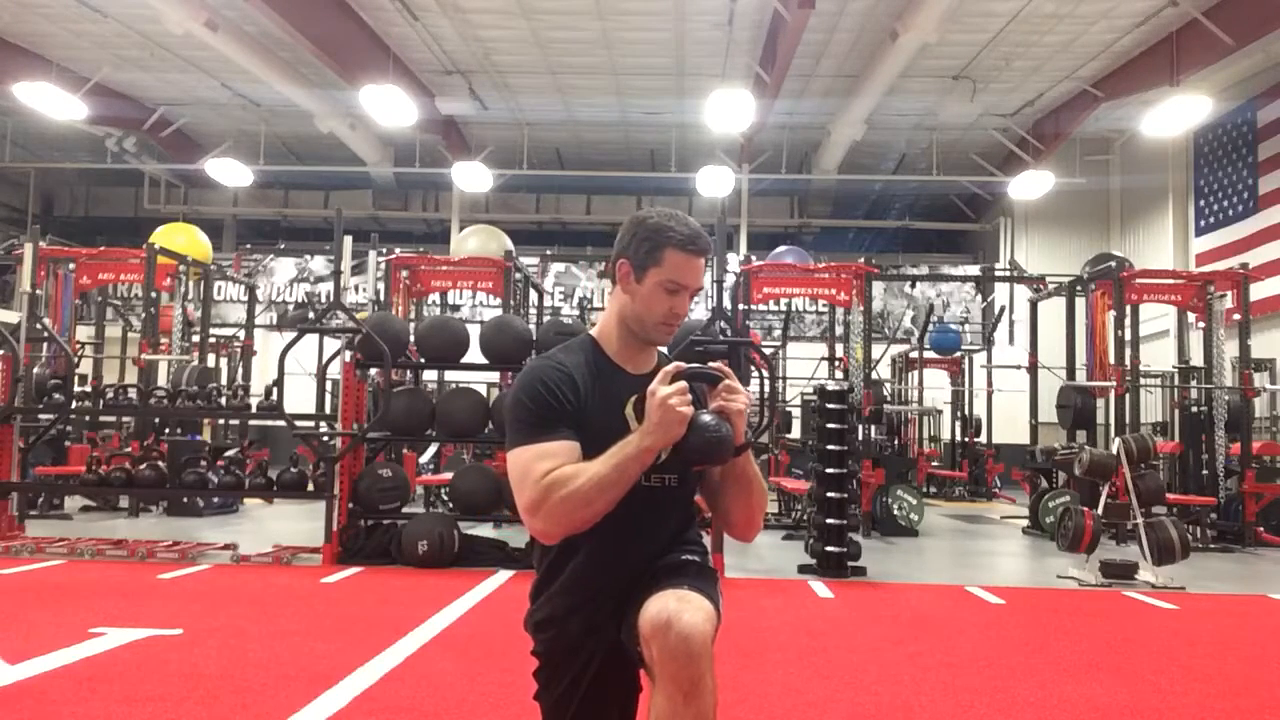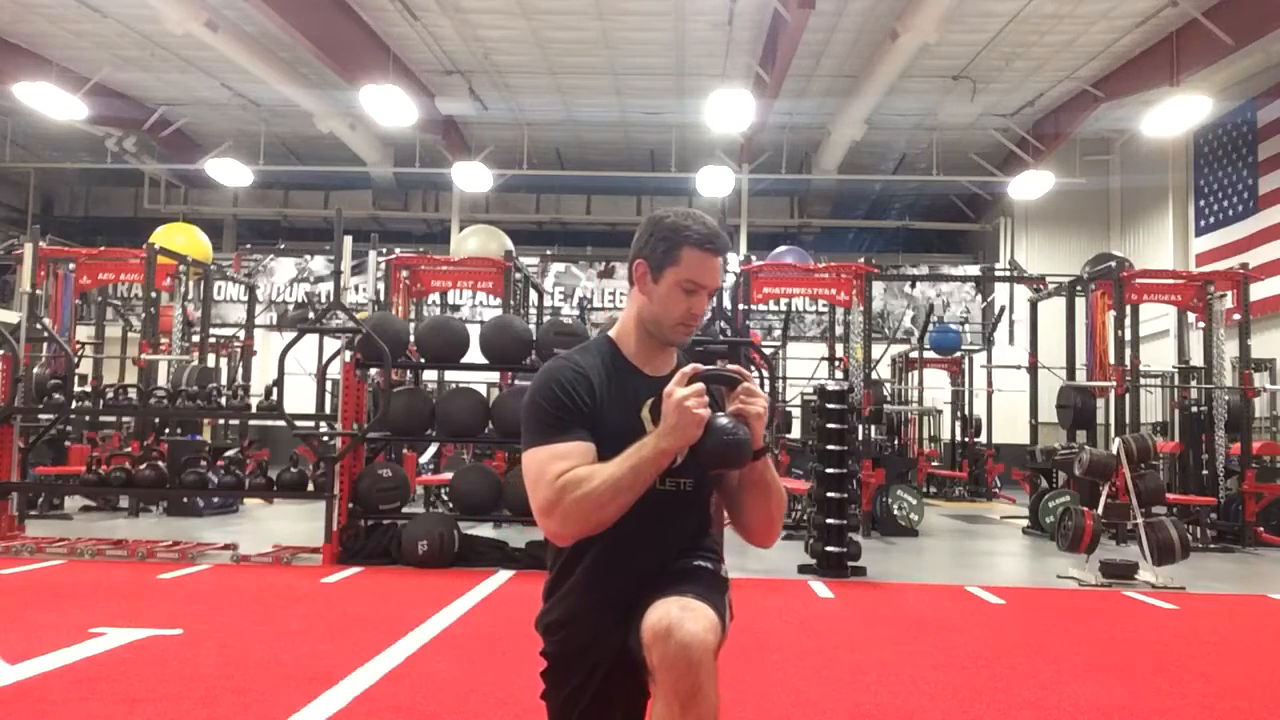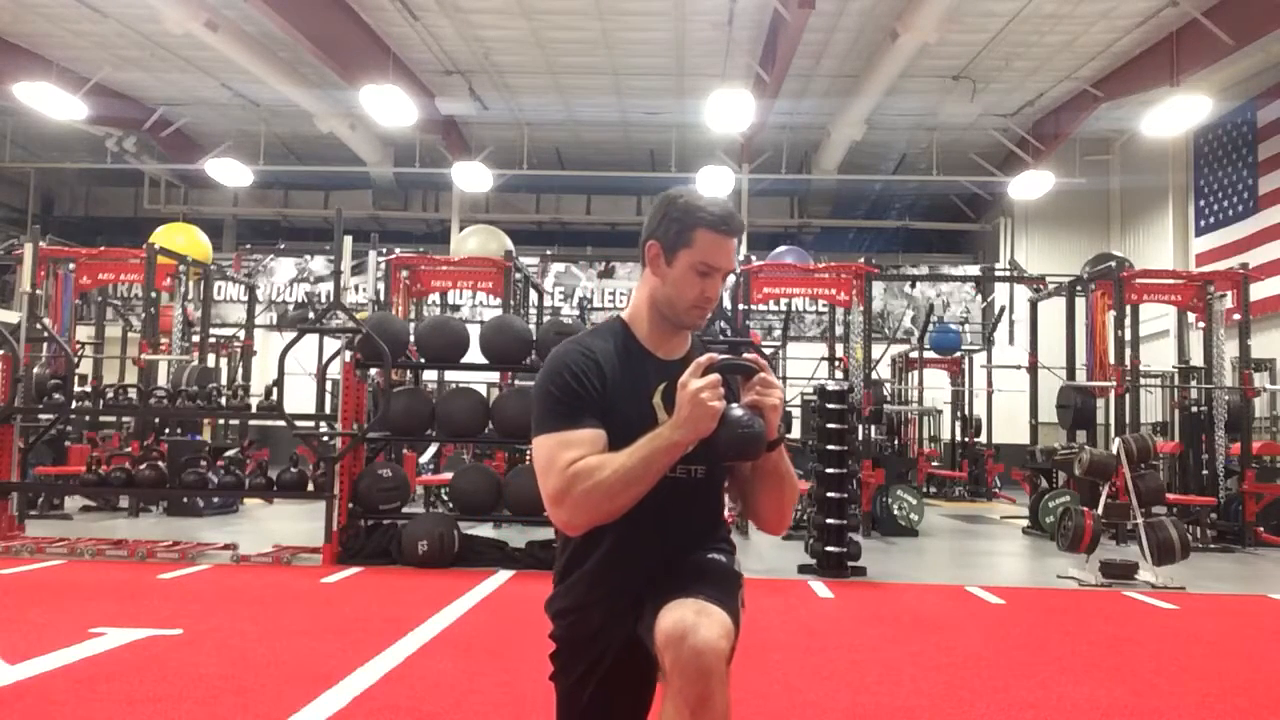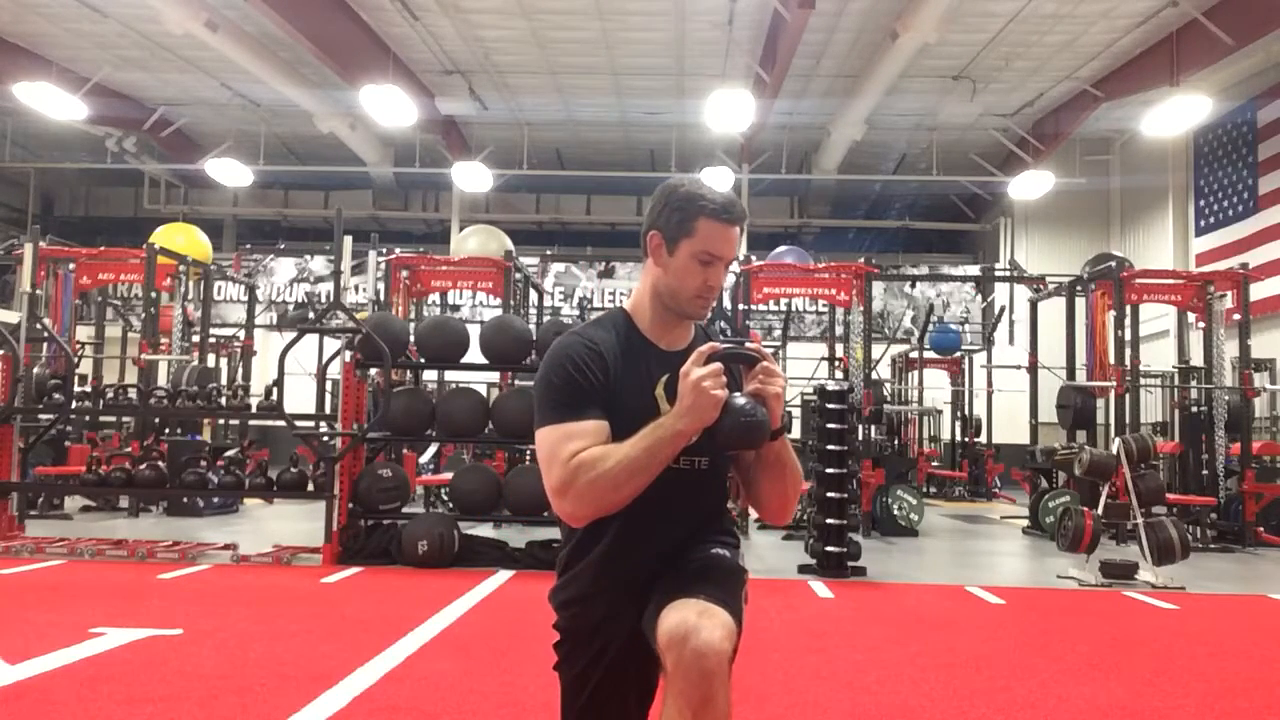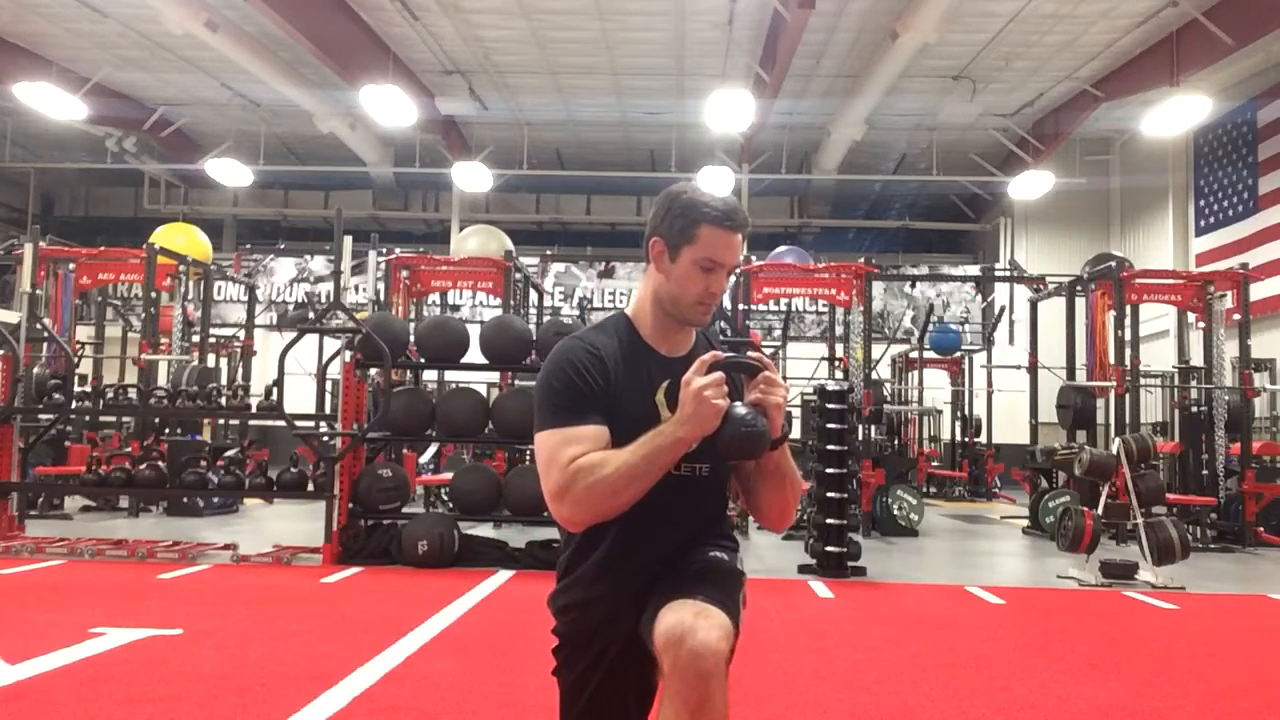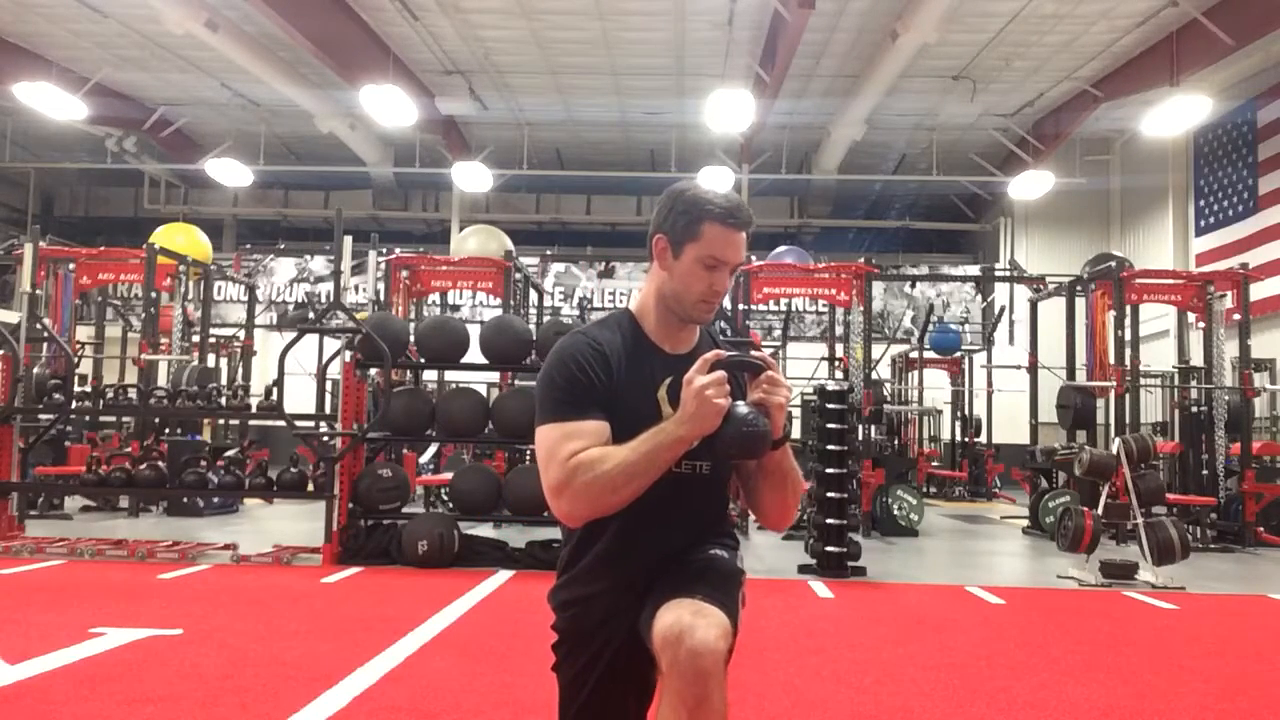
dt=0.4s
person 1, frame 1
left shoulder: (691, 385)
right shoulder: (551, 379)
left elbow: (744, 525)
right elbow: (545, 516)
left wrist: (735, 441)
right wrist: (650, 435)
left hip: (670, 574)
right hip: (577, 609)
left knee: (681, 631)
person 1, frame 2
left shoulder: (709, 388)
right shoulder: (568, 379)
left elbow: (762, 532)
right elbow: (560, 517)
left wrist: (754, 445)
right wrist: (666, 438)
left hip: (682, 581)
right hip: (588, 611)
left knee: (682, 639)
person 1, frame 3
left shoulder: (722, 375)
right shoulder: (579, 364)
left elbow: (773, 519)
right elbow: (569, 505)
left wrist: (769, 435)
right wrist: (679, 430)
left hip: (694, 571)
right hip: (599, 596)
left knee: (697, 644)
person 1, frame 4
left shoulder: (725, 362)
right shoulder: (582, 354)
left elbow: (777, 508)
right elbow: (573, 498)
left wrist: (771, 424)
right wrist: (682, 419)
left hip: (698, 558)
right hip: (604, 585)
left knee: (701, 646)
person 1, frame 5
left shoulder: (727, 370)
right shoulder: (583, 359)
left elbow: (776, 516)
right elbow: (571, 502)
left wrist: (772, 433)
right wrist: (682, 427)
left hip: (697, 564)
right hip: (602, 590)
left knee: (697, 645)
person 1, frame 6
left shoulder: (731, 368)
right shoulder: (586, 354)
left elbow: (777, 515)
right elbow: (570, 497)
left wrist: (774, 433)
right wrist: (684, 424)
left hip: (696, 563)
right hip: (603, 587)
left knee: (695, 647)
